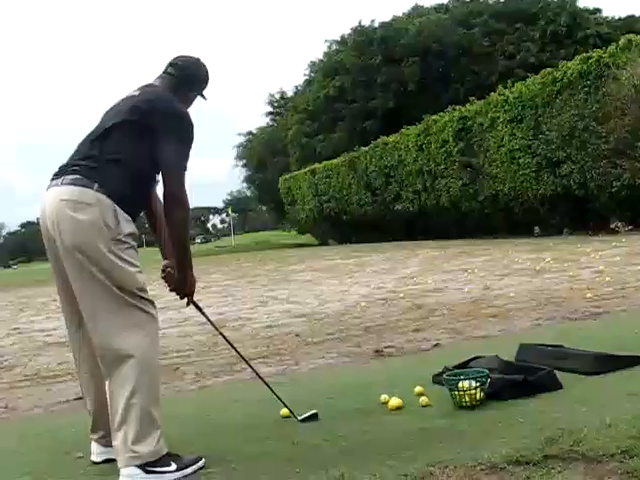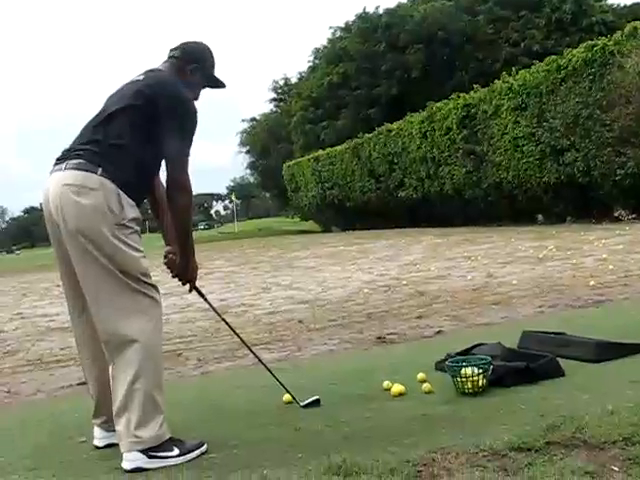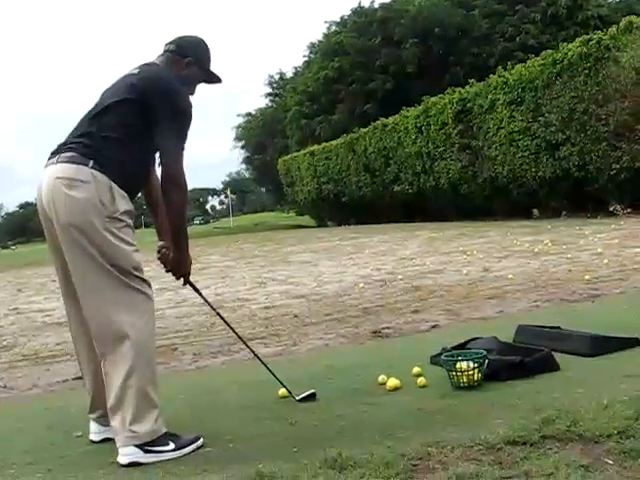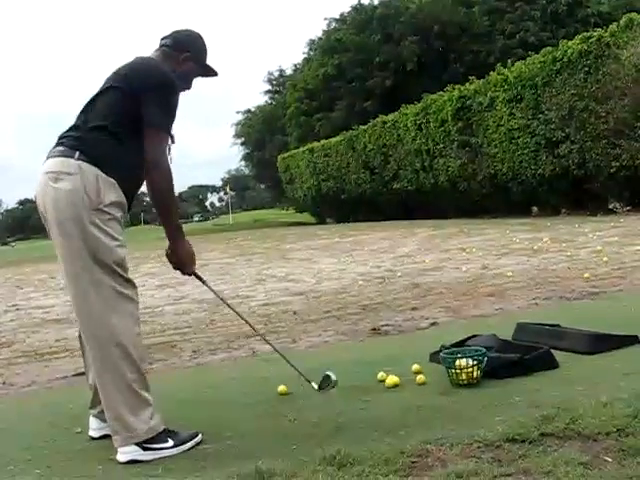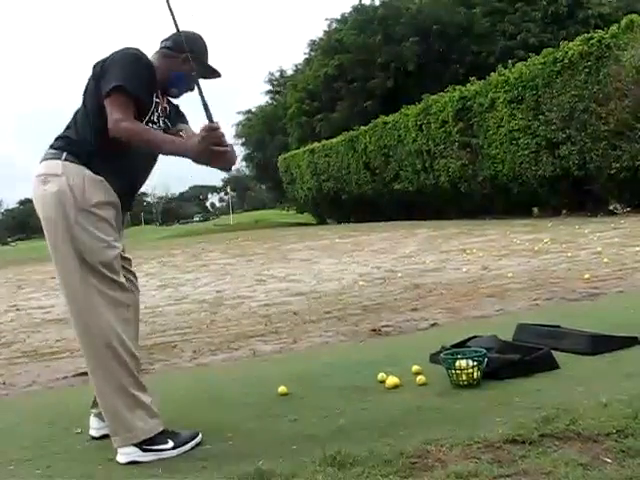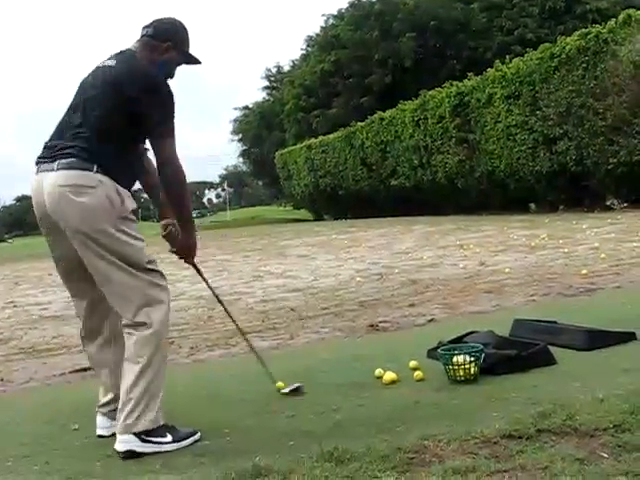
dt=0.4s
person 1, frame 1
left shoulder: (133, 104)
right shoulder: (173, 115)
left elbow: (146, 191)
right elbow: (175, 199)
left wrist: (168, 258)
right wrist: (184, 267)
left hip: (58, 204)
right hip: (89, 208)
left knee: (92, 331)
right knee: (133, 328)
left ankle: (107, 436)
person 1, frame 2
left shoulder: (140, 89)
right shoulder: (175, 99)
left elbow: (151, 178)
right elbow: (177, 185)
left wrist: (170, 244)
right wrist: (186, 254)
left hip: (60, 188)
right hip: (93, 194)
left knee: (95, 316)
right knee: (136, 312)
left ankle: (111, 421)
right ankle: (143, 442)
person 1, frame 3
left shoulder: (137, 82)
right shoulder: (169, 92)
left elbow: (146, 171)
right elbow: (172, 178)
left wrist: (163, 238)
right wrist: (180, 247)
left hip: (56, 183)
right hip: (85, 187)
left knee: (91, 310)
right knee: (128, 308)
left ankle: (107, 415)
right ankle: (139, 435)
person 1, frame 4
left shoulder: (138, 78)
right shoulder: (158, 80)
left elbow: (146, 166)
right elbow: (156, 164)
left wrist: (169, 236)
right wrist: (177, 239)
left hip: (65, 182)
right hip: (81, 183)
left knee: (96, 306)
right knee: (111, 305)
left ankle: (107, 411)
right ankle: (137, 434)
person 1, frame 5
left shoulder: (165, 106)
right shoulder: (130, 62)
left elbow: (190, 140)
right elbow: (119, 127)
left wrist: (212, 147)
right wrist: (191, 148)
left hip: (97, 194)
right hip: (73, 183)
left knee: (116, 301)
right knee: (105, 308)
left ankle: (108, 411)
right ankle: (137, 435)
person 1, frame 6
left shoulder: (111, 67)
right shoulder: (152, 86)
right elbow: (168, 163)
left wrist: (166, 213)
right wrist: (185, 226)
left hip: (50, 183)
right hip: (87, 187)
left knee: (97, 305)
right knee: (147, 300)
left ankle: (111, 409)
right ankle: (139, 427)
